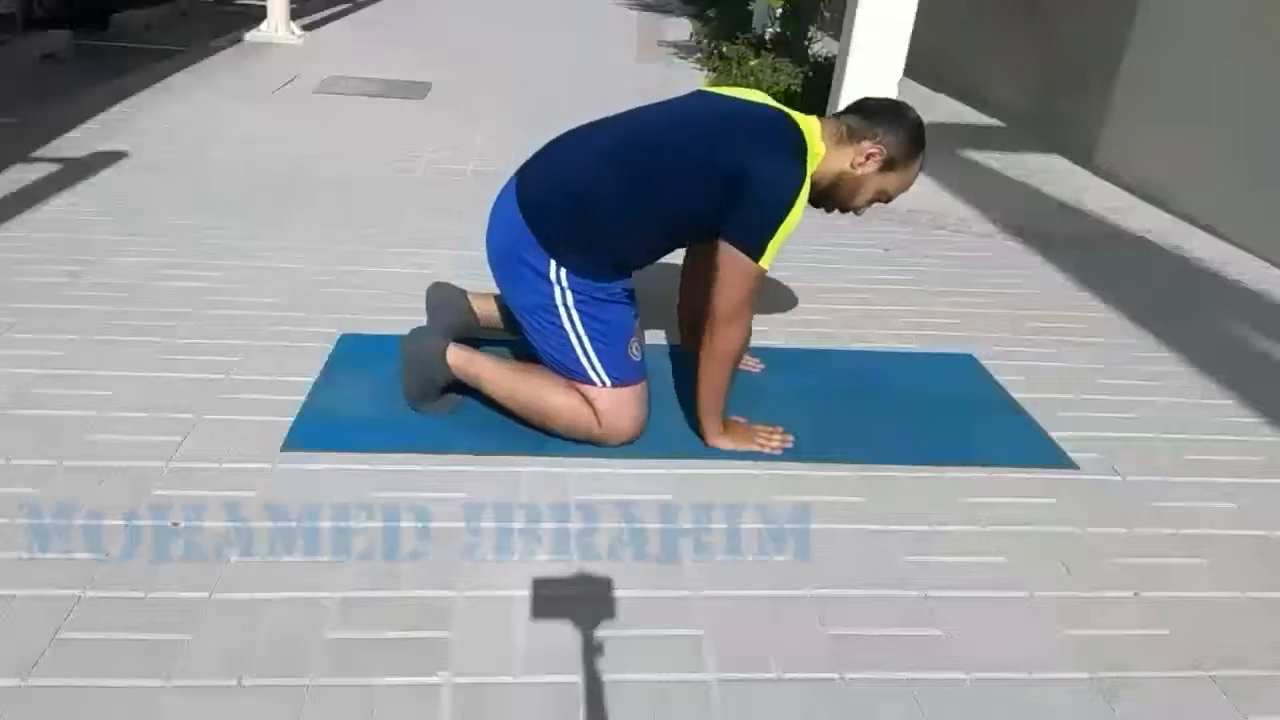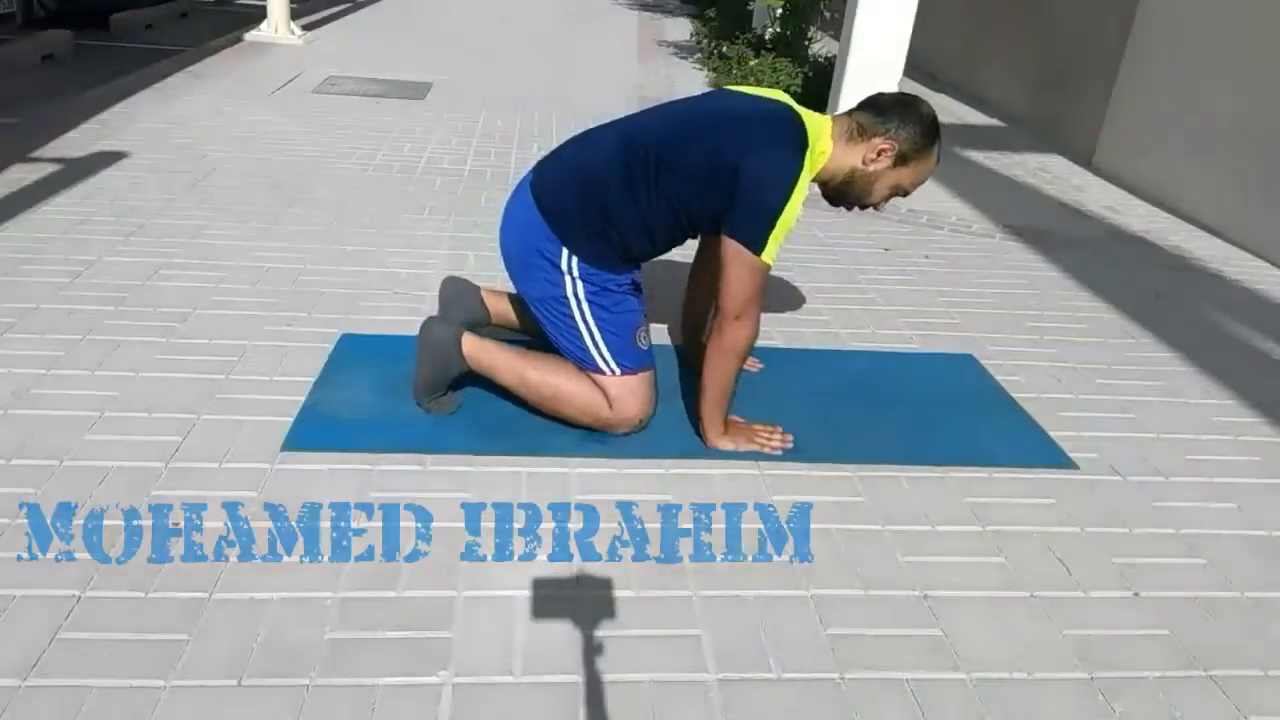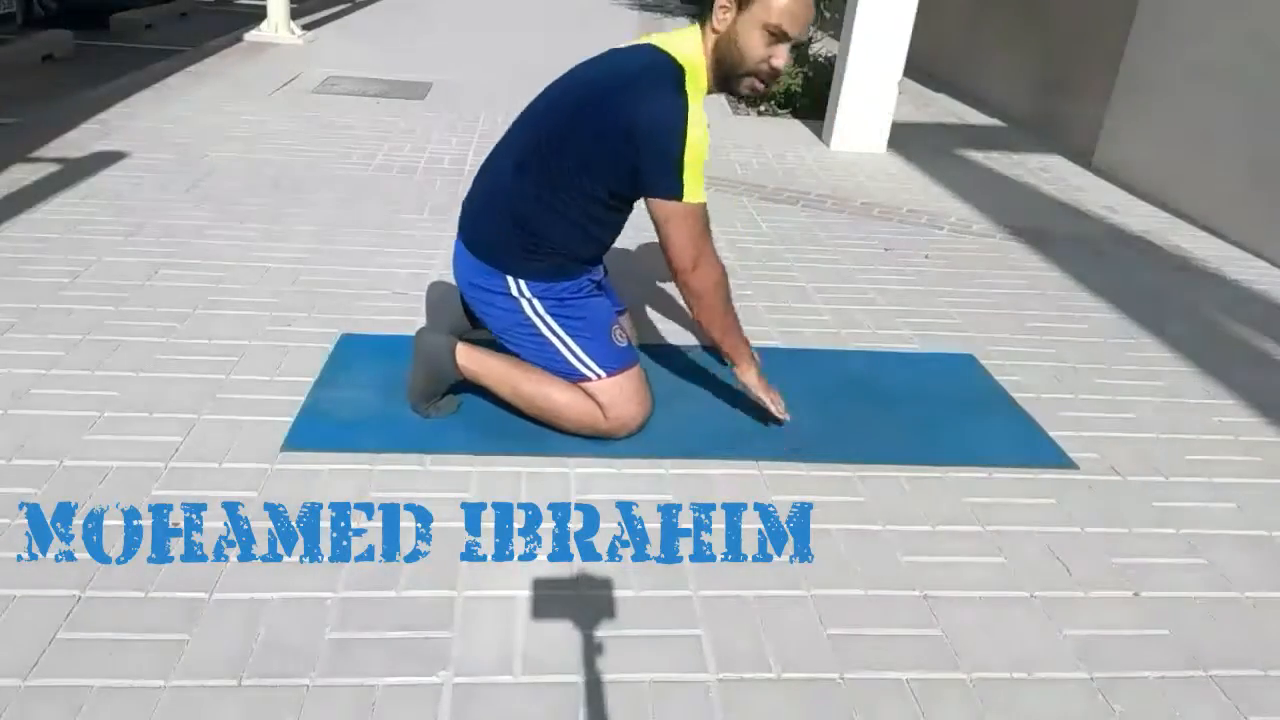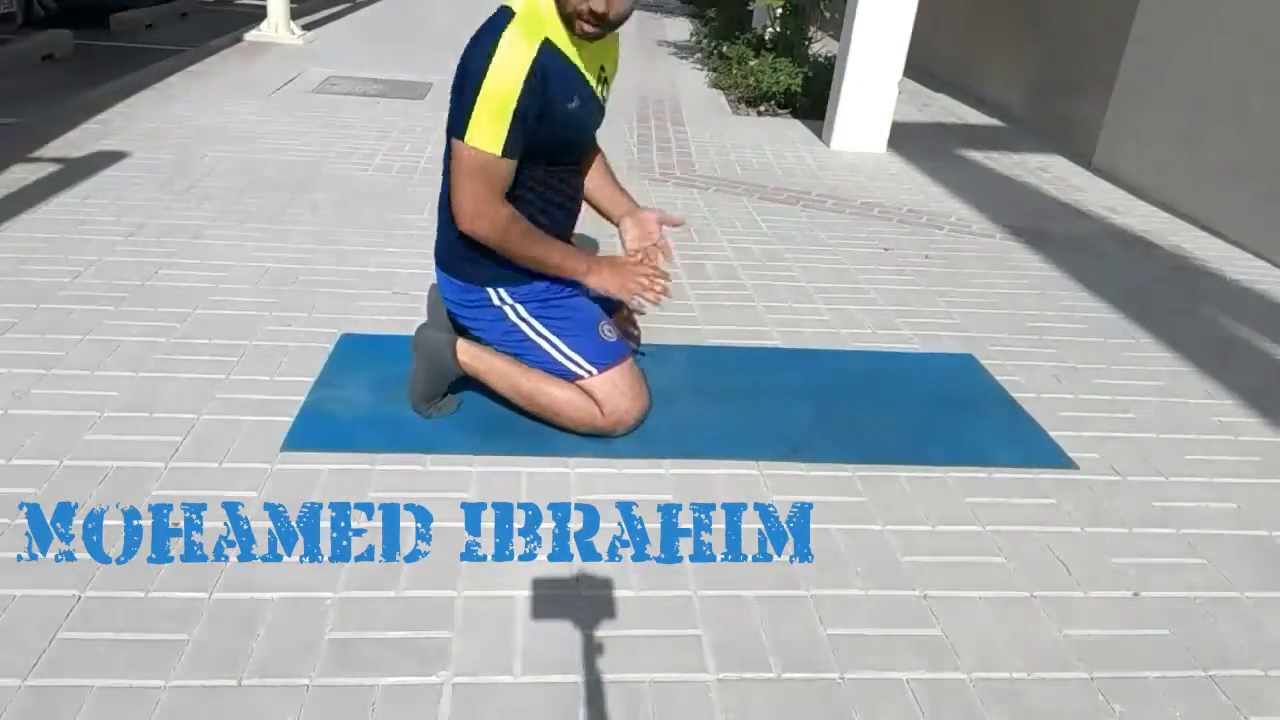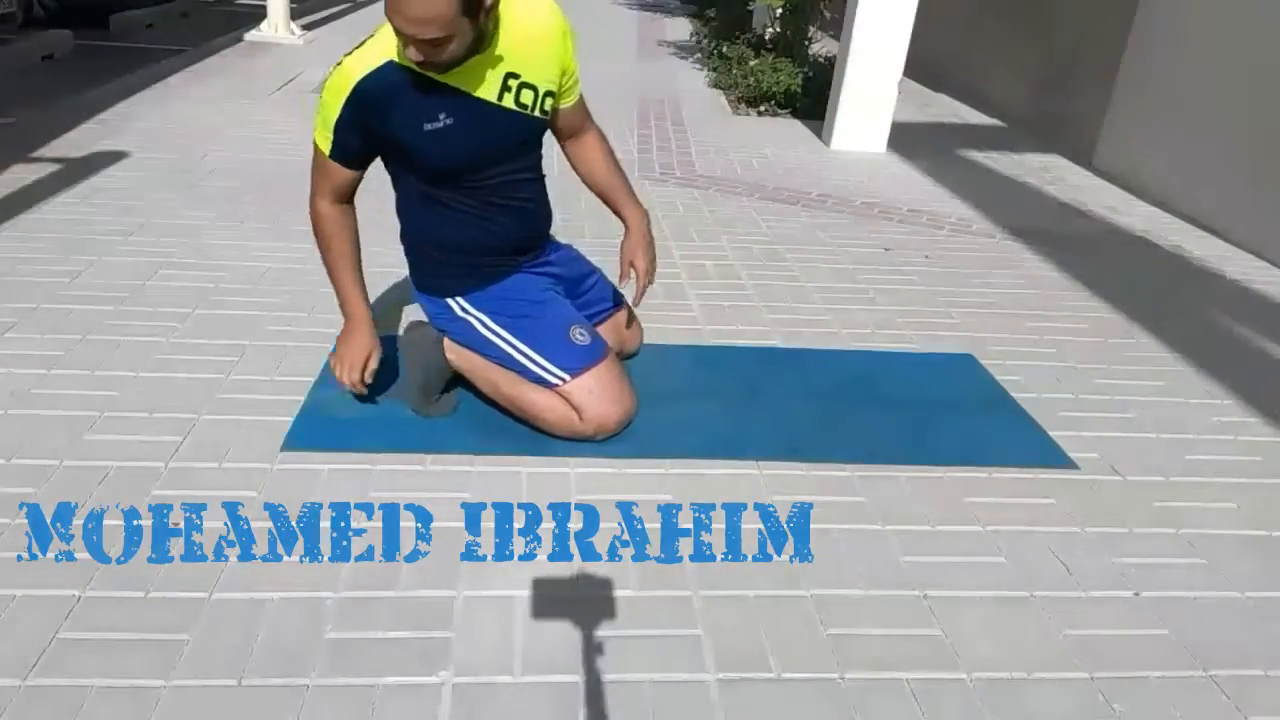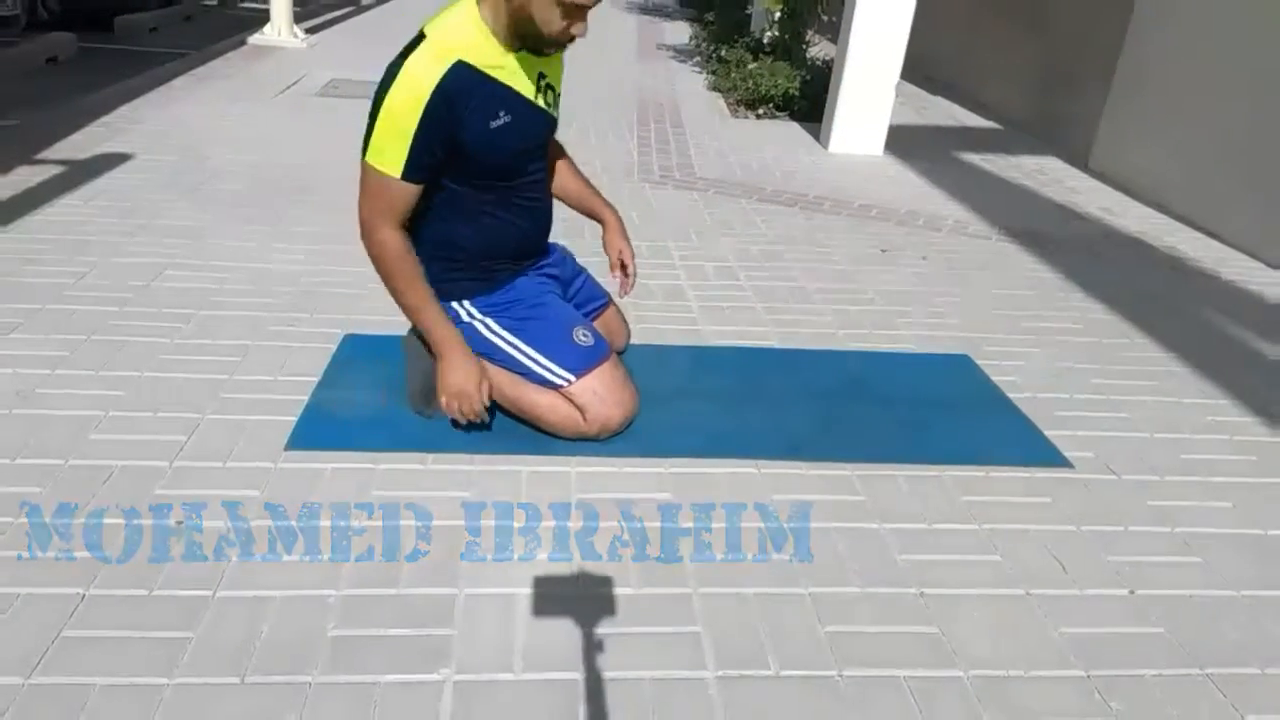
dt=0.5s
person 1, frame 1
left shoulder: (768, 125)
right shoulder: (779, 175)
left elbow: (704, 252)
right elbow: (729, 314)
left wrist: (698, 347)
right wrist: (714, 426)
left hip: (534, 210)
right hip: (552, 247)
left knee: (601, 340)
right knee: (618, 418)
left ankle: (465, 308)
right ankle: (450, 357)
person 1, frame 2
left shoulder: (779, 123)
right shoulder: (778, 169)
left elbow: (714, 249)
right elbow: (736, 313)
left wrist: (694, 344)
right wrist: (715, 427)
left hip: (550, 211)
right hip: (560, 241)
left knee: (594, 330)
right knee: (626, 406)
left ankle: (477, 304)
right ankle: (464, 348)
person 1, frame 3
left shoulder: (669, 66)
right shoulder: (667, 103)
left elbow: (684, 230)
right elbow: (692, 263)
left wrist: (715, 325)
right wrist: (741, 360)
left hip: (539, 246)
right hip: (513, 268)
left knee: (622, 338)
right knee: (624, 409)
left ankle: (477, 309)
right ankle: (457, 357)
person 1, frame 4
left shoulder: (599, 35)
right shoulder: (515, 54)
right elbow: (475, 212)
left wrist: (627, 217)
right wrist: (588, 269)
left hip: (544, 251)
right hip: (495, 272)
left knee: (623, 337)
right knee: (624, 405)
left ankle: (469, 319)
right ankle: (462, 350)
person 1, frame 5
right shoulder: (365, 82)
left elbow: (579, 133)
right elbow: (330, 201)
left wrist: (634, 219)
right wrist: (359, 321)
left hip: (542, 252)
right hip: (469, 284)
left knee: (625, 336)
right knee: (609, 411)
left ankle: (475, 340)
right ankle: (451, 350)
person 1, frame 6
left shoulder: (540, 43)
right shoulder: (428, 77)
right elbow: (382, 228)
left wrist: (607, 216)
right wrist: (454, 351)
right hip: (476, 287)
left knee: (613, 336)
right knee: (612, 408)
right ankle: (441, 348)
